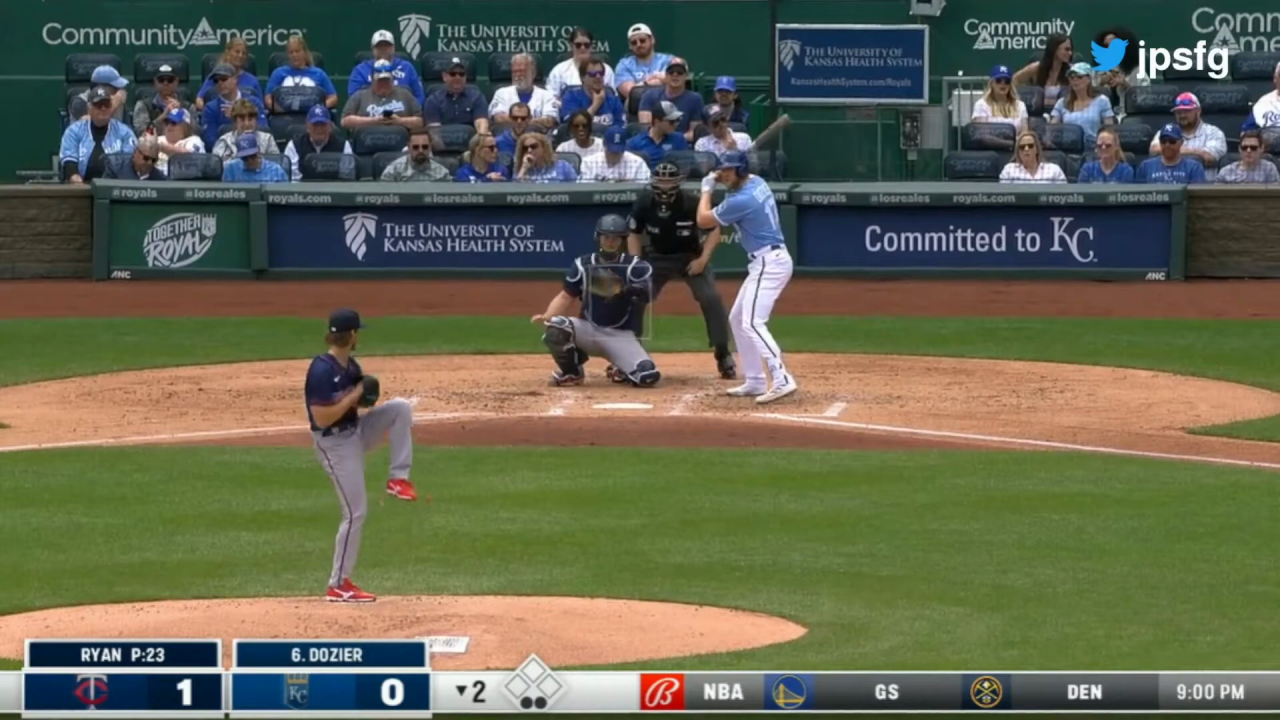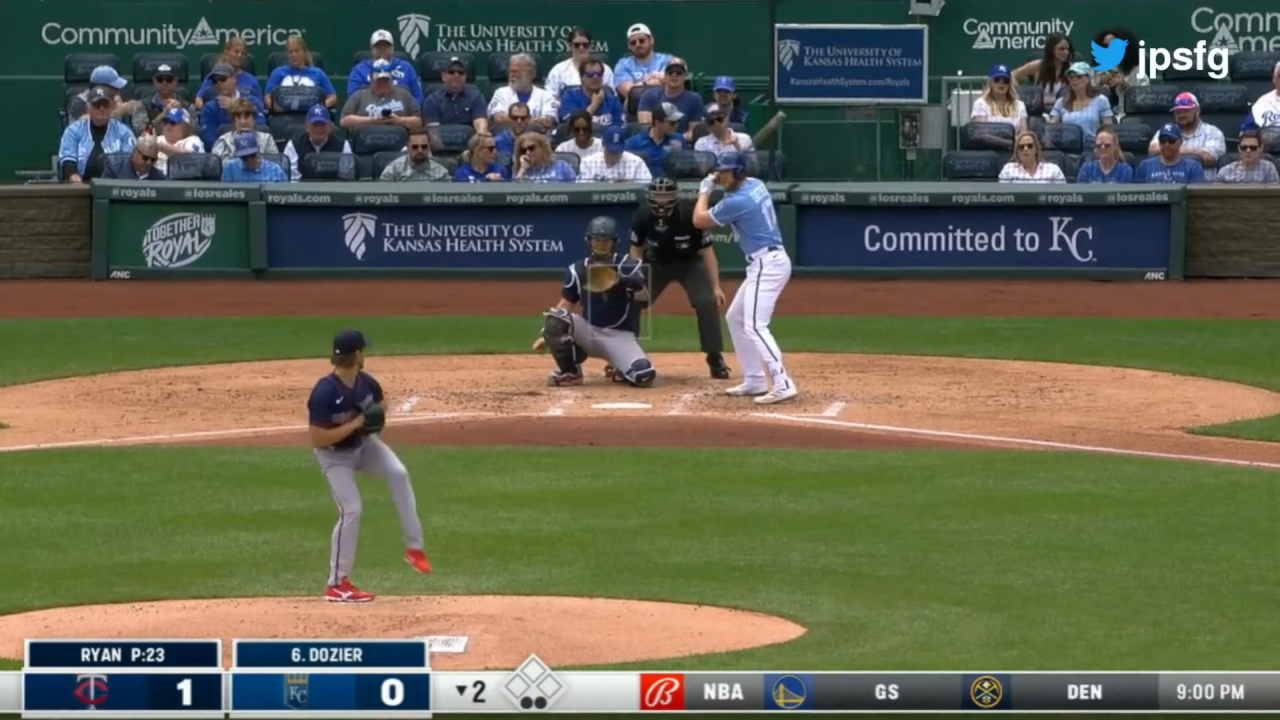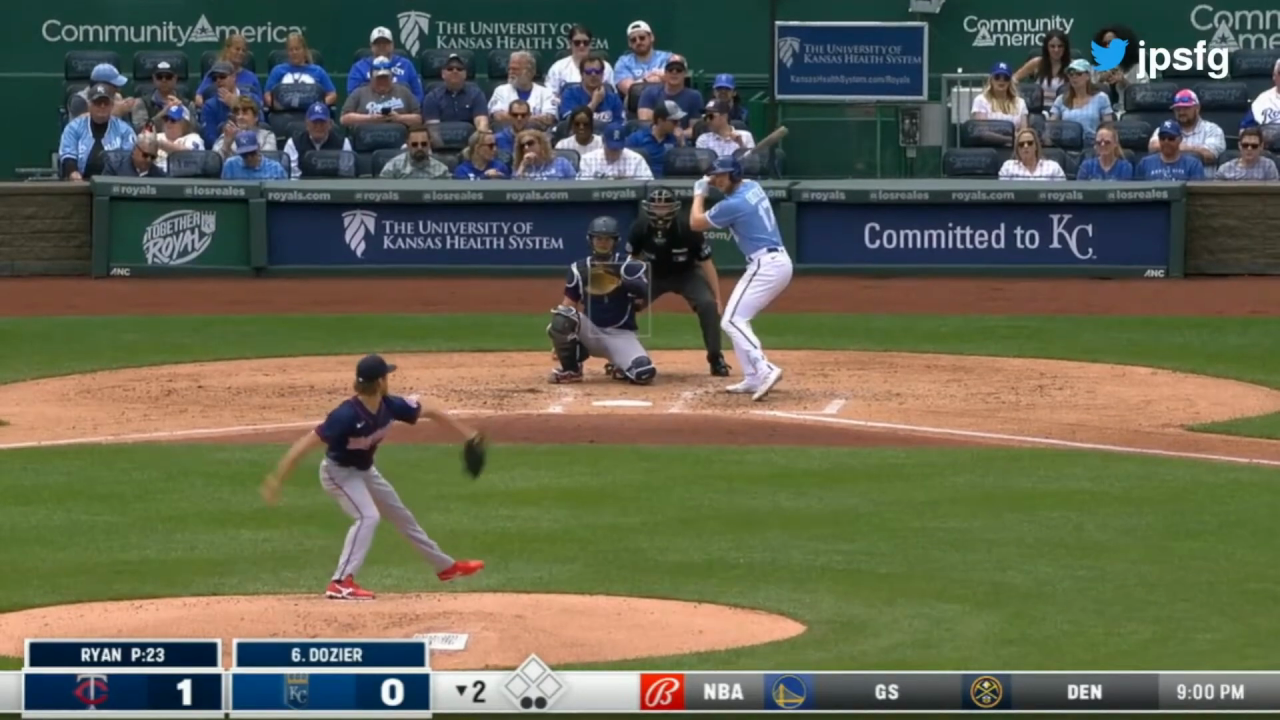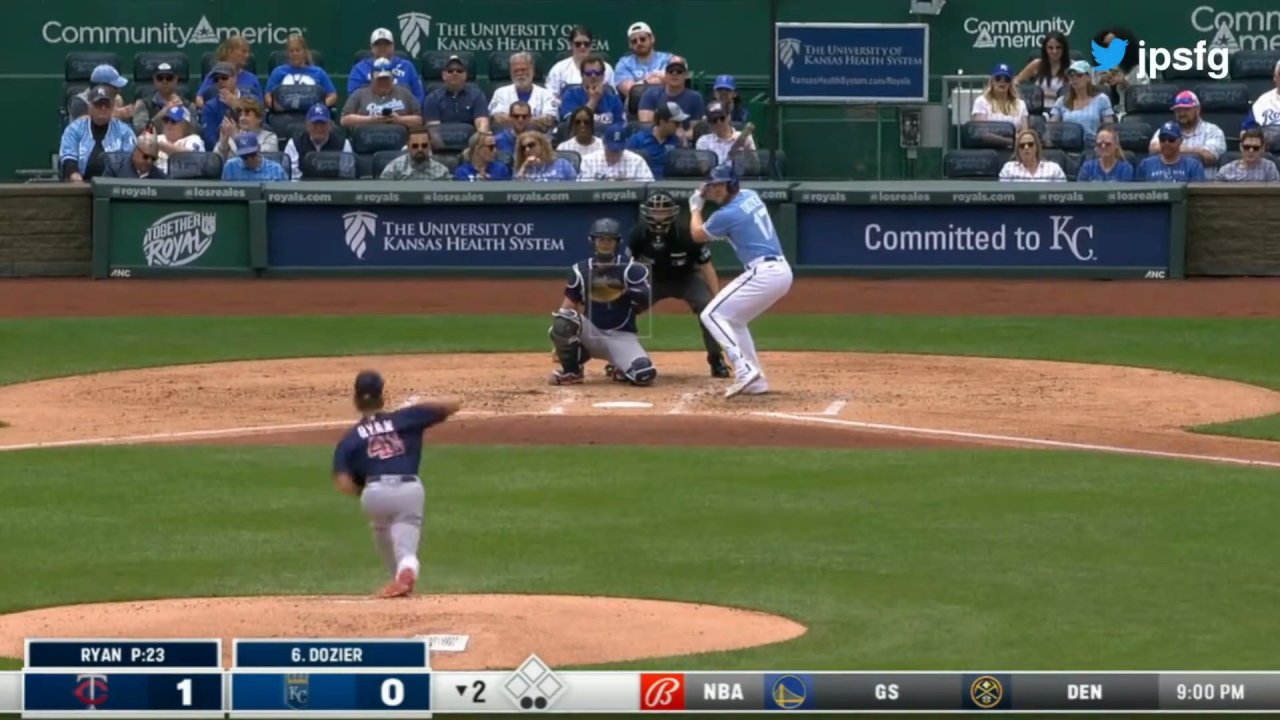
dt=0.3s
person 1, frame 1
left shoulder: (351, 364)
right shoulder: (321, 370)
right elbow: (322, 419)
left wrist: (364, 396)
right wrist: (354, 396)
left hip: (358, 430)
right hip: (336, 444)
left knee: (401, 407)
right knee: (355, 513)
left ankle: (398, 479)
right ankle: (337, 585)
person 1, frame 2
left shoulder: (364, 381)
right shoulder: (323, 392)
left elbow: (381, 398)
right elbow: (315, 439)
left wrist: (375, 417)
right wrist: (356, 423)
left hip: (363, 442)
right hip: (334, 455)
left knee: (398, 473)
right knee: (352, 511)
left ankle: (414, 547)
right ankle: (338, 584)
person 1, frame 3
left shoulder: (390, 404)
right shoulder: (347, 415)
left elbow: (430, 411)
right elbow: (306, 443)
left wrist: (468, 433)
right wrist: (277, 479)
left hip: (365, 471)
right hip: (340, 473)
left knee: (400, 516)
right knee: (368, 517)
left ankle: (446, 566)
right ankle: (340, 582)
person 1, frame 4
left shoulder: (349, 439)
right shoulder: (407, 416)
left elbow: (344, 486)
right elbow: (452, 406)
right wrist: (420, 406)
left hip: (374, 496)
right hip: (409, 494)
left knee: (381, 528)
right knee: (406, 552)
left ankle: (400, 577)
right ankle: (406, 571)
person 2, frame 1
left shoulder: (741, 200)
right shoulder: (758, 182)
left elbow: (703, 221)
right elbow: (740, 182)
left wrist: (706, 189)
right wrist: (719, 178)
left hip: (769, 263)
right hip: (769, 262)
left knee: (752, 323)
right knee: (737, 319)
left ankle: (782, 380)
right ankle: (756, 381)
person 2, frame 2
left shoulder: (737, 201)
right shoulder: (756, 185)
left elbow: (699, 220)
left wrist: (704, 191)
right wrist: (718, 181)
left hip: (766, 265)
right hip: (772, 262)
left knee: (755, 326)
right knee: (736, 318)
left ankle: (783, 385)
right ankle: (755, 381)
person 2, frame 3
left shoulder: (733, 204)
right shoulder: (753, 186)
left elbow: (695, 223)
left wrist: (699, 193)
right wrist: (713, 183)
left hip: (766, 265)
right hip: (778, 262)
left knee: (733, 321)
right knee: (736, 318)
left ankle: (766, 371)
right ankle: (754, 379)
person 2, frame 4
left shoulder: (727, 214)
right shoulder: (750, 195)
left elbow: (697, 236)
left wrist: (695, 207)
right wrist: (708, 195)
left hip: (763, 273)
right hip: (782, 272)
left knee: (712, 315)
right knee: (734, 321)
left ankle: (743, 370)
right ankle: (756, 380)
person 3, frame 1
left shoulder: (691, 203)
right shoulder: (643, 203)
left elbow: (714, 231)
right elbow: (634, 236)
left wrist: (703, 258)
left hip: (690, 257)
right hip: (656, 257)
left knee: (711, 298)
left ankle: (723, 354)
person 3, frame 2
left shoulder: (690, 216)
right shoulder: (642, 216)
left elbow: (707, 252)
right elbow: (636, 250)
left wrist: (716, 286)
left hip: (690, 264)
right hip: (656, 263)
left knee: (707, 302)
left ankle: (715, 358)
person 3, frame 3
left shoulder: (689, 229)
right shoulder: (639, 228)
left elbow: (706, 264)
right elbow: (632, 260)
left wrist: (717, 298)
left hip: (687, 274)
right hip: (653, 275)
left knee: (708, 304)
left ankle: (715, 358)
person 3, frame 4
left shoulder: (688, 234)
right shoulder: (638, 234)
left elbow: (707, 268)
left hip: (687, 278)
right hip: (653, 280)
left knee: (707, 306)
left ankle: (716, 359)
person 4, frame 1
left shoulder: (634, 266)
right shoulder: (582, 265)
left elbow: (648, 295)
right elbow: (565, 297)
left wrist: (625, 288)
right wrist: (546, 316)
left hip: (620, 335)
right hip: (589, 330)
left knee: (648, 376)
right knee: (556, 327)
left ankle: (622, 370)
right ankle: (572, 372)
person 4, frame 2
left shoulder: (627, 264)
right shoulder: (577, 270)
left elbow: (640, 284)
right elbow: (564, 306)
left wrist: (618, 279)
right wrist: (548, 336)
left hip: (619, 335)
right hip: (588, 332)
left knee: (643, 376)
right knee: (555, 318)
left ankle: (620, 369)
right ankle: (570, 371)
person 4, frame 3
left shoulder: (630, 266)
right shoulder: (579, 269)
left elbow: (644, 293)
right elbow: (569, 305)
left wrist: (621, 282)
right wrist: (560, 338)
left hip: (621, 335)
right hip: (591, 331)
left knee: (644, 373)
right knee: (562, 315)
left ankle: (621, 367)
right ankle: (571, 369)
person 4, frame 4
left shoulder: (632, 269)
right shoulder: (580, 270)
left elbow: (647, 300)
right elbow: (568, 306)
left wrist: (624, 290)
right wrist: (561, 340)
left hip: (621, 336)
right hip: (591, 333)
left knee: (644, 374)
right knee: (563, 318)
left ankle: (620, 368)
right ankle: (572, 371)
